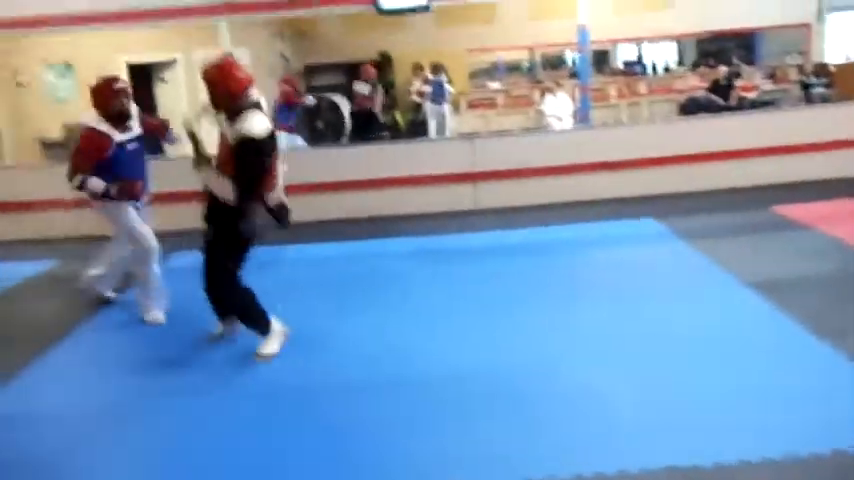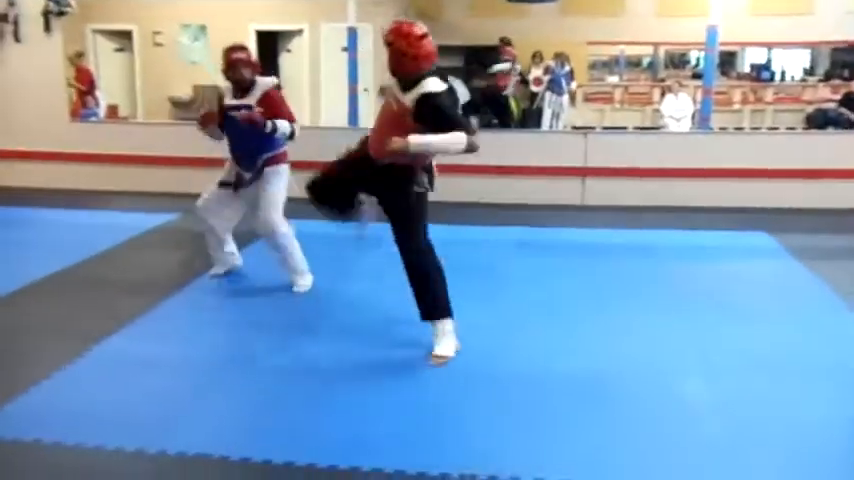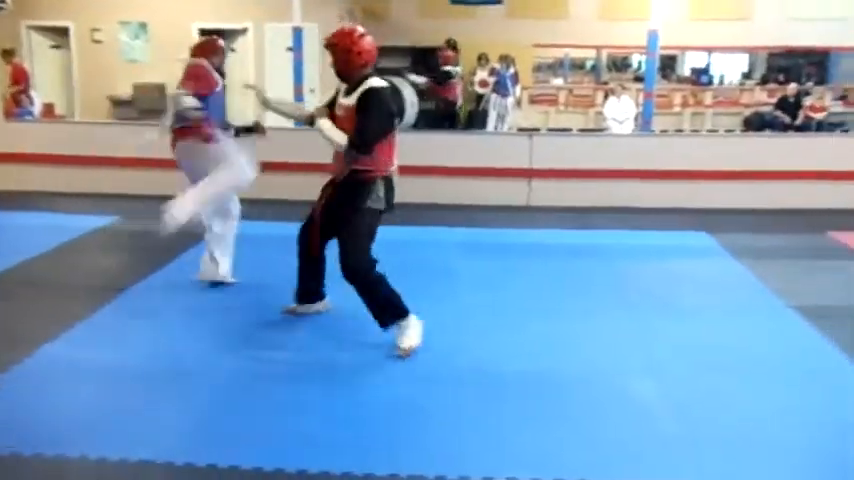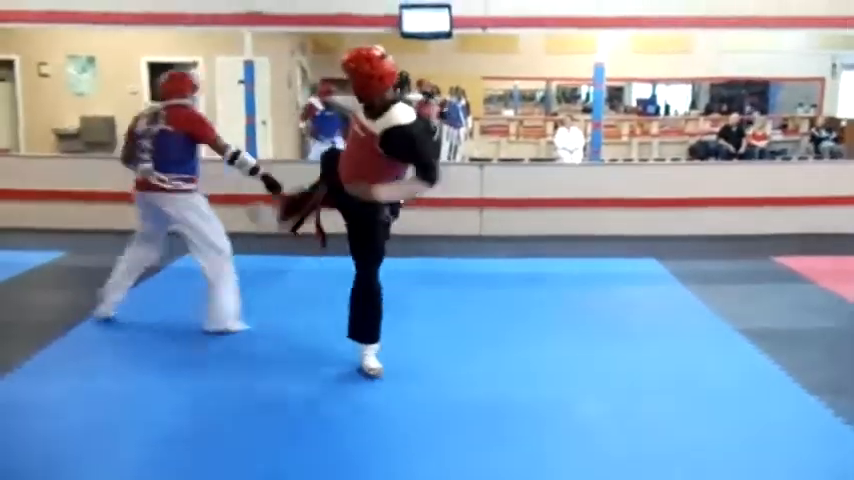
dt=0.7s
person 1, frame 1
left shoulder: (253, 134)
right shoulder: (245, 106)
left elbow: (242, 195)
left wrist: (207, 173)
left hip: (241, 213)
right hip: (229, 206)
left knee: (221, 282)
right knee: (216, 268)
left ankle: (269, 329)
right ankle: (229, 319)
person 1, frame 2
left shoulder: (435, 97)
right shoulder: (404, 80)
left elbow: (468, 139)
left wrist: (413, 141)
left hip: (405, 175)
right hip: (372, 159)
left knee: (415, 250)
right knee: (320, 189)
left ankle: (444, 330)
right ankle: (351, 208)
person 1, frame 3
left shoulder: (377, 96)
right shoulder: (349, 90)
left elbow: (356, 148)
right elbow: (319, 115)
left wrist: (322, 123)
right wrist: (270, 103)
left hip: (368, 190)
right hip: (344, 184)
left knee: (355, 263)
right knee: (310, 238)
left ankle: (405, 322)
right ankle: (312, 299)
person 1, frame 4
left shoulder: (404, 128)
right shoulder: (370, 103)
left elbow: (429, 178)
left wrist: (370, 191)
right wrist: (332, 100)
left hip: (373, 206)
right hip: (346, 179)
left knee: (366, 275)
right knee: (312, 197)
left ankle: (368, 350)
right ankle: (287, 213)
person 2, frame 1
left shoulder: (135, 118)
right shoulder: (94, 135)
left elbow: (159, 129)
right elbow: (76, 177)
left wrist: (165, 130)
right wrist: (114, 189)
left hip: (132, 198)
right hip: (113, 200)
left knee: (129, 245)
right knee: (145, 246)
left ankle: (98, 283)
right ankle: (151, 306)
person 2, frame 2
left shoulder: (268, 94)
right shoulder: (226, 96)
left elbow: (291, 128)
right elbow: (219, 133)
left wrist: (263, 124)
right wrist: (209, 124)
left hip: (271, 169)
right hip: (240, 169)
left knee: (270, 223)
right knee: (208, 209)
left ankle: (301, 274)
right ankle: (228, 259)
person 2, frame 3
left shoulder: (211, 81)
right shoulder: (199, 69)
left elbow: (219, 125)
right elbow: (183, 97)
left wrist: (247, 130)
right wrist: (199, 123)
right hip: (193, 142)
left knee: (227, 211)
right knee: (243, 171)
left ankle: (216, 270)
right ankle: (183, 208)
person 2, frame 4
left shoulder: (144, 117)
right shoulder: (187, 115)
left elbow: (127, 158)
right elbow: (225, 149)
right wrist: (262, 173)
left hip: (147, 193)
right hip: (178, 194)
left knee: (142, 246)
right knee: (216, 248)
left ankle: (107, 304)
right ankle: (221, 317)
